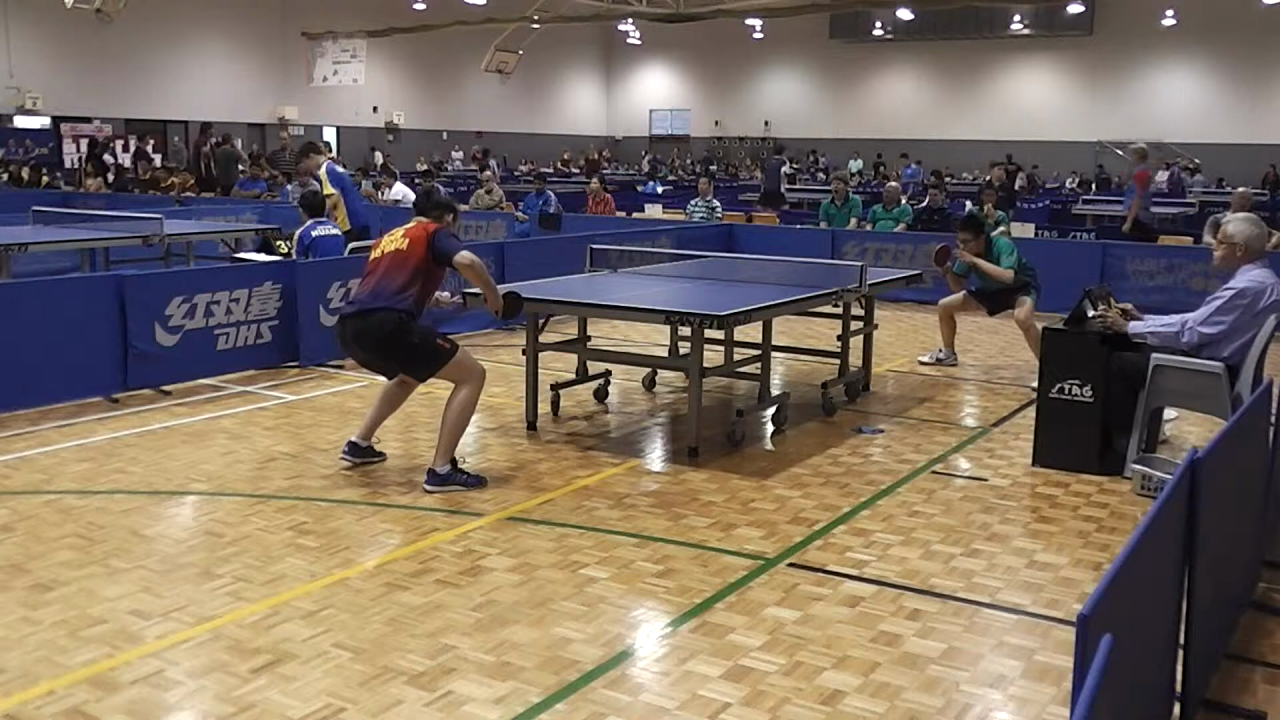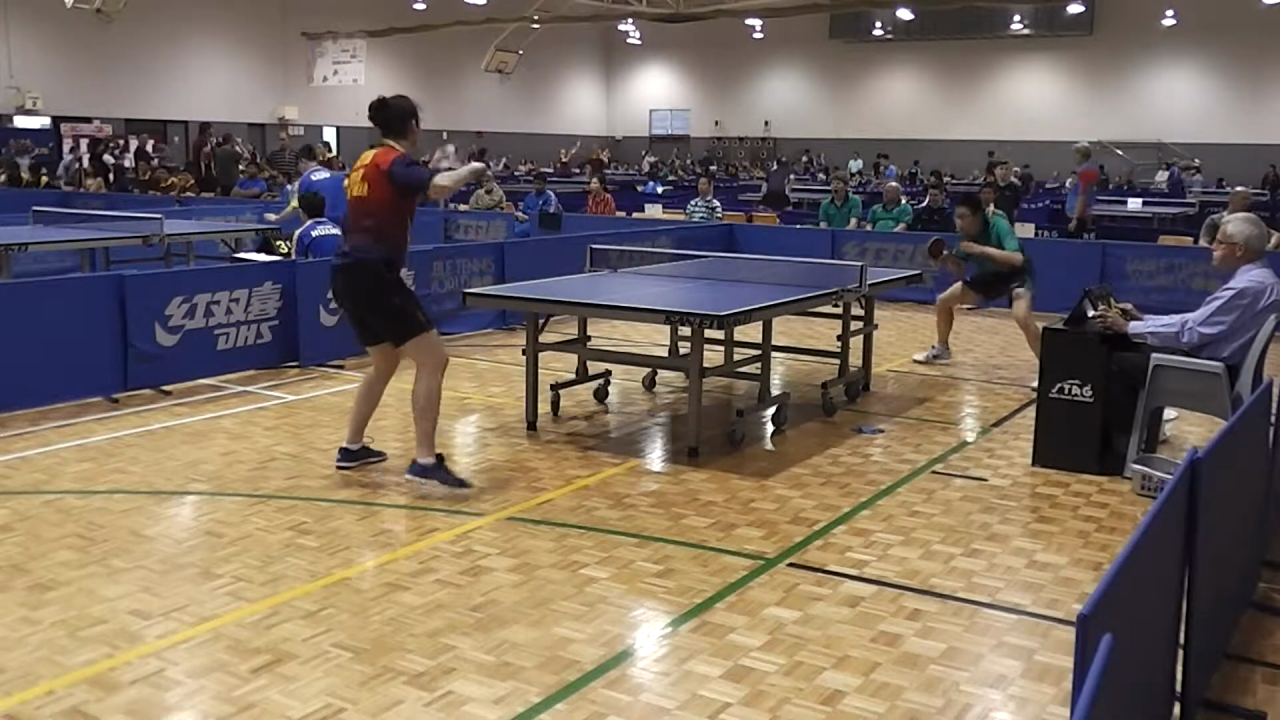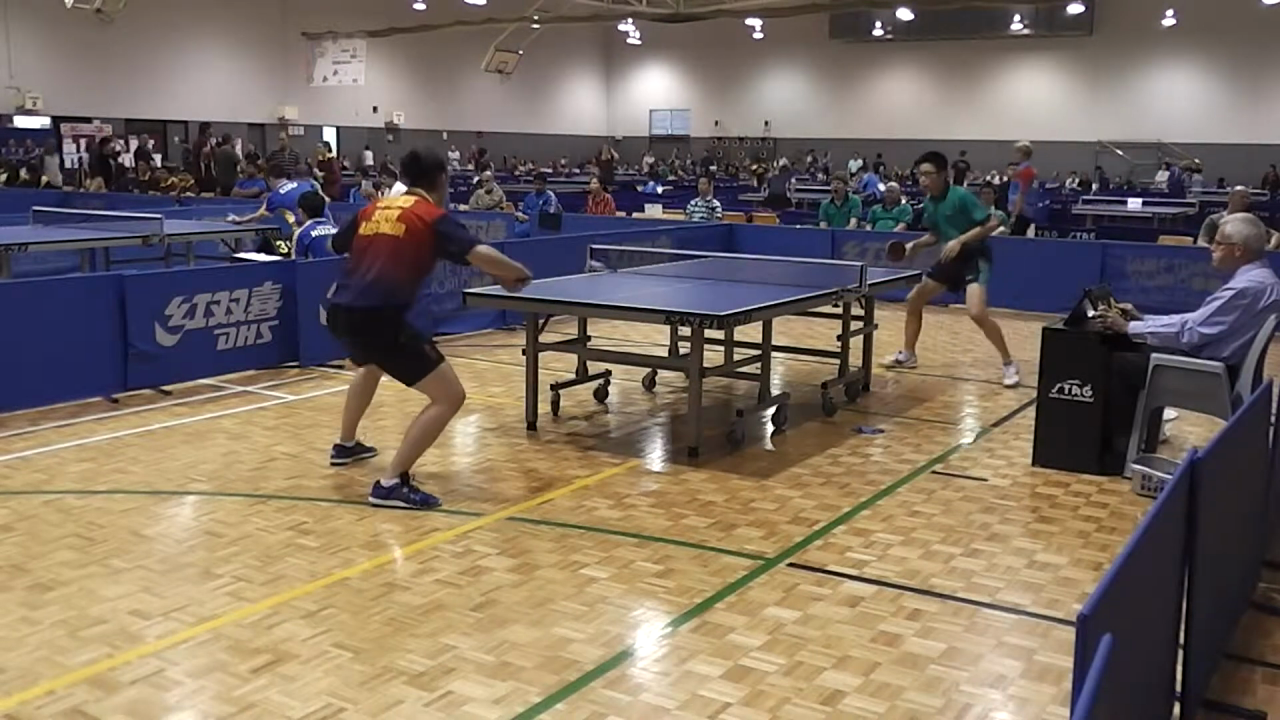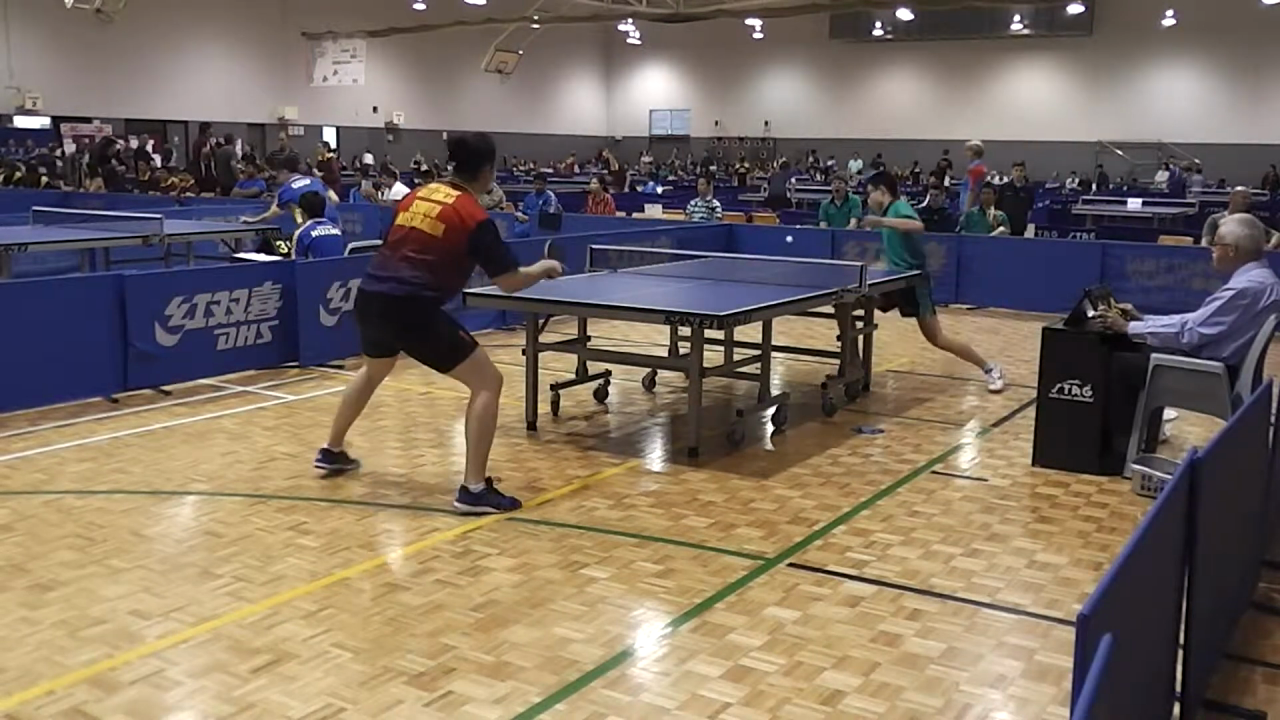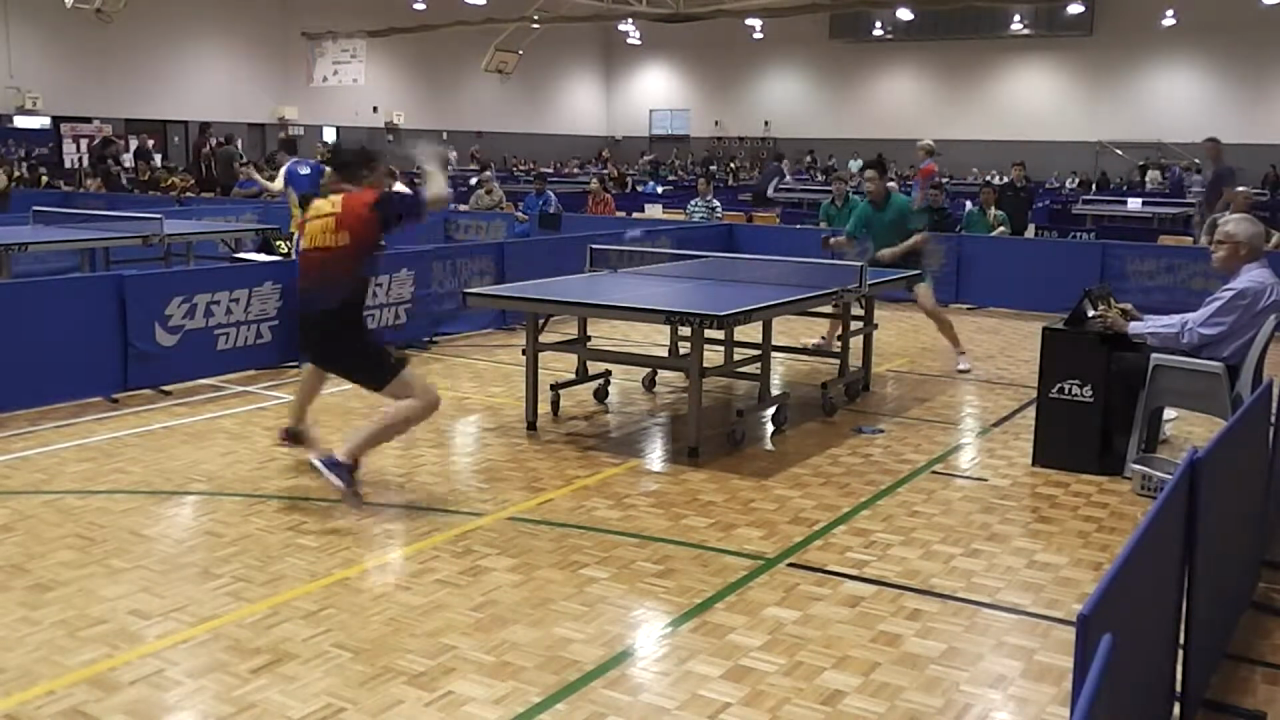
dt=0.7s
person 1, frame 1
left shoulder: (389, 237)
right shoulder: (436, 233)
right elbow: (466, 261)
left wrist: (425, 297)
right wrist: (492, 295)
left hip: (350, 328)
right hip: (386, 327)
left knee: (408, 375)
right knee: (472, 375)
left ankle: (359, 444)
right ankle: (441, 470)
person 1, frame 2
left shoulder: (367, 162)
right shoulder: (396, 163)
right elbow: (441, 188)
left wrist: (427, 168)
right wrist: (469, 169)
left hip: (347, 275)
right hip: (375, 276)
left knee: (385, 362)
right knee: (432, 360)
left ankle: (352, 447)
right ankle: (426, 461)
person 1, frame 3
left shoulder: (372, 209)
right shoulder: (434, 217)
left elbow: (338, 246)
right elbow: (480, 255)
right wrist: (519, 272)
left hip: (341, 313)
right hip: (378, 318)
left knee: (374, 365)
right knee: (450, 396)
left ankle: (346, 444)
right ankle: (392, 483)
person 1, frame 4
left shoulder: (418, 196)
right shoulder: (476, 218)
right elbow: (509, 280)
right wrist: (544, 268)
left hip: (372, 298)
right hip: (413, 309)
left knee: (373, 371)
right knee: (488, 382)
left ankle: (332, 450)
right ankle: (475, 488)
person 1, frame 5
left shoulder: (314, 211)
right shoulder: (368, 205)
right elbow: (437, 198)
right wrist: (433, 169)
left hip: (308, 326)
right hip: (339, 328)
left knee: (323, 361)
right knee: (423, 400)
left ankle: (295, 428)
right ankle: (343, 459)
person 2, frame 1
left shoulder: (1249, 286)
right shoulder: (1259, 278)
left elbow: (1190, 331)
right elbow: (1196, 320)
left wrist: (1128, 327)
right wrist: (1143, 318)
right hip: (1214, 363)
left knee: (1119, 364)
right knee: (1137, 351)
left ankle: (1123, 446)
person 2, frame 2
left shoulder: (1248, 287)
right shoulder: (1258, 278)
left elbow: (1190, 330)
right elbow: (1197, 320)
left wrist: (1128, 327)
right wrist: (1141, 318)
right hip: (1215, 364)
left knee: (1118, 363)
right knee: (1137, 352)
left ankle: (1124, 447)
right ankle: (1140, 439)
person 2, frame 3
left shoulder: (1248, 287)
right shoulder: (1258, 278)
left elbow: (1190, 331)
right elbow: (1197, 320)
left wrist: (1129, 327)
right wrist: (1142, 318)
right hip: (1216, 363)
left knee: (1119, 364)
right knee: (1139, 352)
left ankle: (1123, 448)
right ankle: (1140, 441)
person 2, frame 4
left shoulder: (1247, 287)
right shoulder: (1259, 278)
left elbow: (1189, 331)
right elbow: (1197, 320)
left wrist: (1128, 327)
right wrist: (1143, 318)
left knee: (1120, 364)
right knee: (1142, 352)
left ankle: (1123, 447)
right ankle: (1141, 440)
person 2, frame 5
left shoulder: (1248, 287)
right shoulder: (1257, 279)
left elbow: (1189, 331)
right elbow: (1197, 320)
left wrist: (1128, 327)
right wrist: (1143, 318)
right hip: (1216, 365)
left knee: (1120, 364)
right knee: (1141, 352)
left ankle: (1123, 446)
right ankle: (1140, 439)
person 3, frame 1
left shoulder: (1003, 245)
right shoulder: (967, 252)
left elbow: (1008, 277)
right elbow: (958, 288)
left wrist: (976, 260)
right wrist: (948, 272)
left hip: (1021, 288)
right hip: (991, 290)
left knee: (1022, 318)
right knee: (944, 306)
right ankle: (948, 353)
person 3, frame 2
left shoulder: (999, 227)
right shoulder: (965, 234)
left elbow: (1018, 259)
right elbow: (959, 268)
left wrist: (981, 249)
right wrist: (947, 259)
left hip: (1015, 274)
right hip: (988, 274)
left knee: (1022, 316)
right knee: (943, 302)
right ankle: (941, 350)
person 3, frame 3
left shoulder: (961, 196)
right shoulder: (929, 203)
left elbow: (991, 224)
left wrist: (959, 241)
right wrist: (914, 244)
left hip: (975, 257)
right hip: (950, 258)
left knee: (977, 313)
right knee: (913, 301)
left ankle: (1009, 364)
right ankle: (907, 355)
person 3, frame 4
left shoulder: (900, 209)
right shoulder: (884, 214)
left elbow: (917, 226)
left wrist: (880, 221)
left knee: (938, 339)
left ankle: (990, 369)
person 3, frame 5
left shoulder: (902, 204)
right shoulder: (863, 209)
left elbow: (922, 236)
right elbow: (849, 238)
left wrist: (896, 250)
right wrist: (834, 241)
left hip: (908, 261)
right hip: (880, 262)
left knee: (929, 307)
left ankle: (960, 352)
right ankle: (828, 341)
